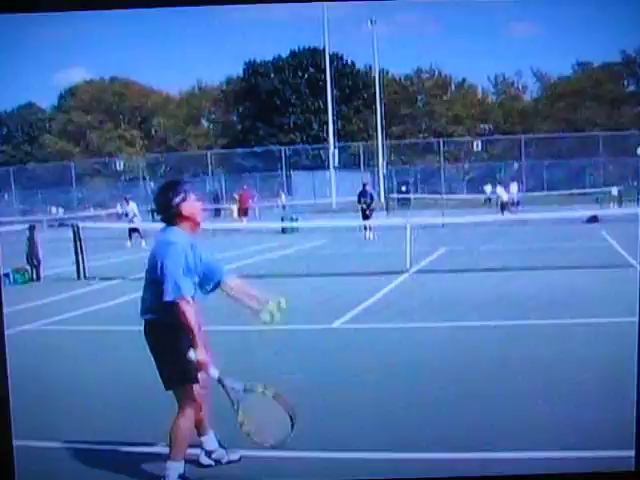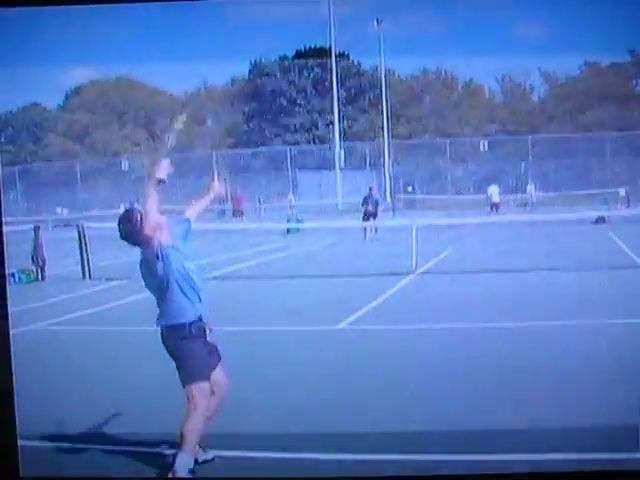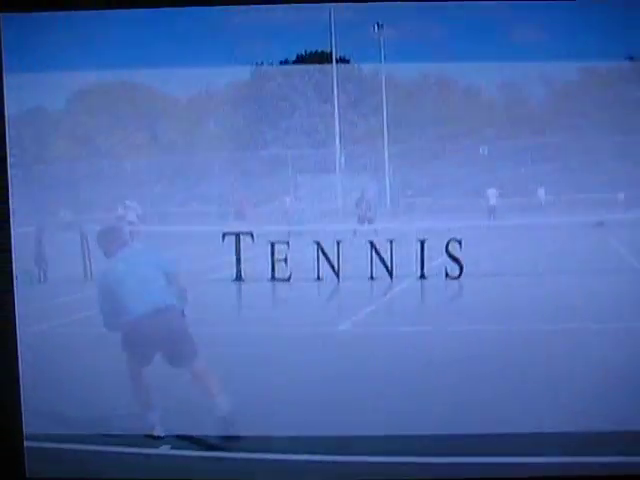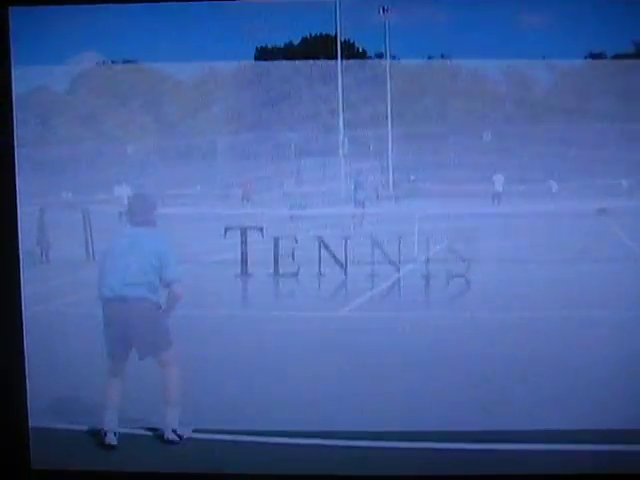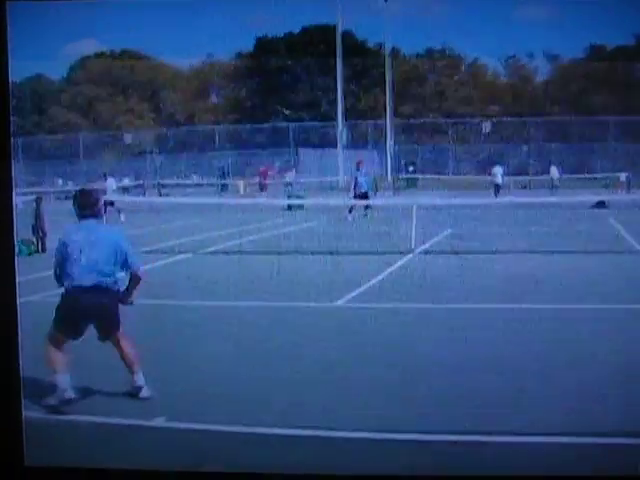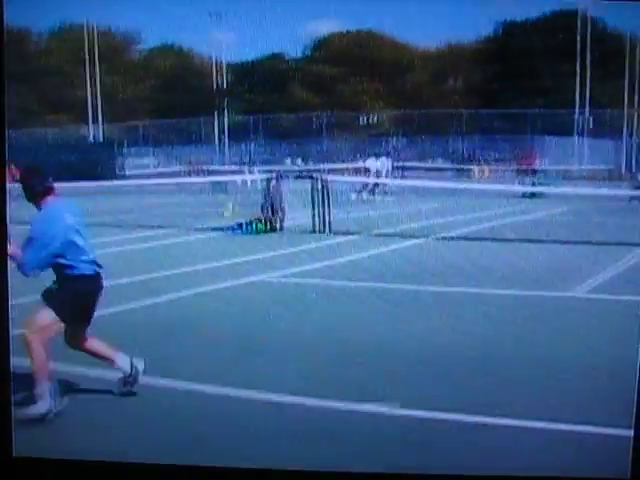
dt=0.7s
person 1, frame 1
left shoulder: (190, 244)
right shoulder: (172, 246)
left elbow: (222, 279)
right elbow: (180, 300)
left wrist: (257, 299)
right wrist: (199, 346)
left hip: (181, 326)
right hip: (167, 328)
left knee: (201, 389)
right knee: (191, 400)
left ankle: (212, 450)
person 1, frame 2
left shoulder: (172, 236)
right shoulder: (153, 254)
left elbow: (188, 215)
right elbow: (148, 232)
left wrist: (210, 194)
right wrist: (156, 181)
left hip: (194, 326)
right hip: (182, 331)
left knee: (219, 388)
right knee: (200, 401)
left ankle: (191, 448)
person 1, frame 3
left shoulder: (106, 276)
right shoulder: (150, 256)
left elbow: (110, 322)
right elbow: (178, 284)
right wrist: (180, 306)
left hip: (139, 328)
right hip: (170, 319)
left knee: (135, 372)
right knee: (199, 371)
left ankle: (155, 425)
right ankle: (222, 408)
person 1, frame 4
left shoulder: (116, 244)
right shoulder: (158, 242)
left elbow: (102, 286)
right elbow: (175, 291)
right wrist: (164, 314)
left hip: (113, 310)
right hip: (142, 308)
left knee: (116, 372)
right knee: (169, 365)
left ankle: (109, 428)
right ankle: (171, 427)
person 1, frame 5
left shoulder: (67, 237)
right shoulder: (114, 234)
left elbow: (59, 277)
right elbow: (136, 274)
right wrist: (126, 294)
left hip: (76, 298)
right hip: (108, 297)
left knee: (54, 344)
right knee: (117, 339)
left ankle: (64, 388)
right ankle: (140, 384)
person 1, frame 6
left shoulder: (44, 221)
right shoulder: (66, 208)
left elbow: (29, 266)
left wrist: (13, 252)
right wrist: (23, 250)
left hip: (78, 285)
right hip: (87, 279)
left knee: (33, 334)
right knee: (75, 338)
left ankle: (46, 398)
right ankle: (128, 365)
